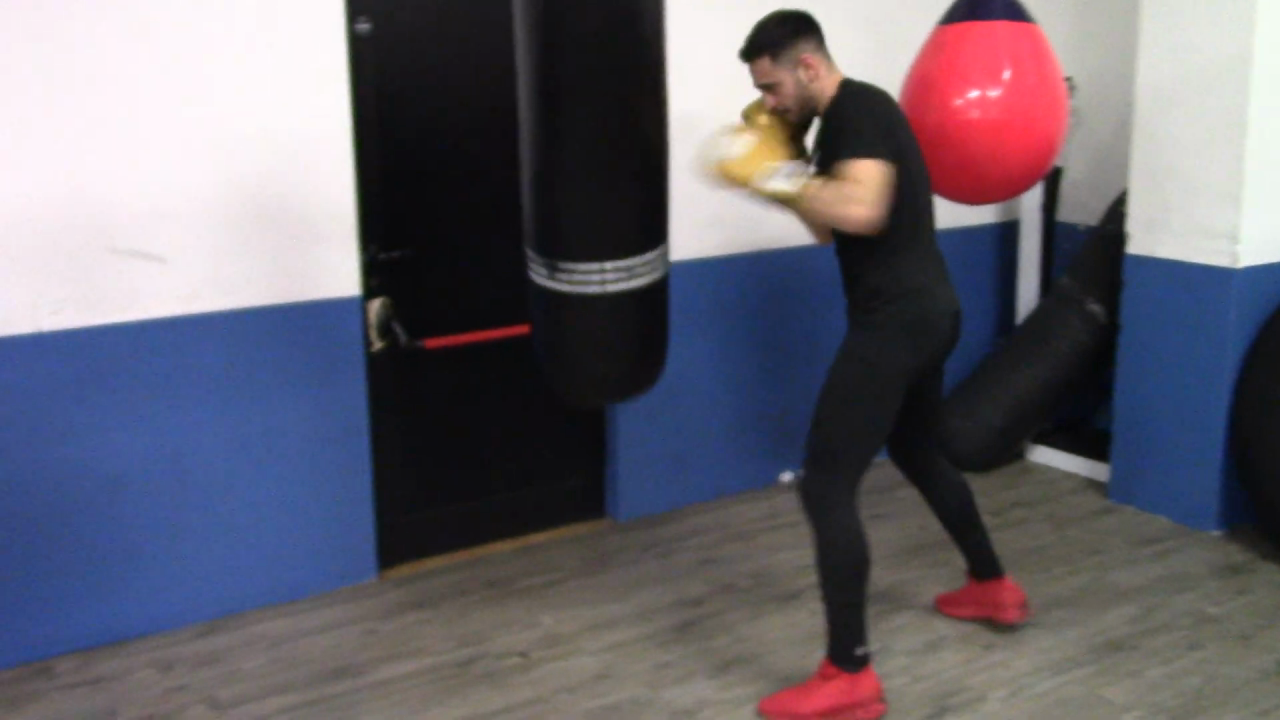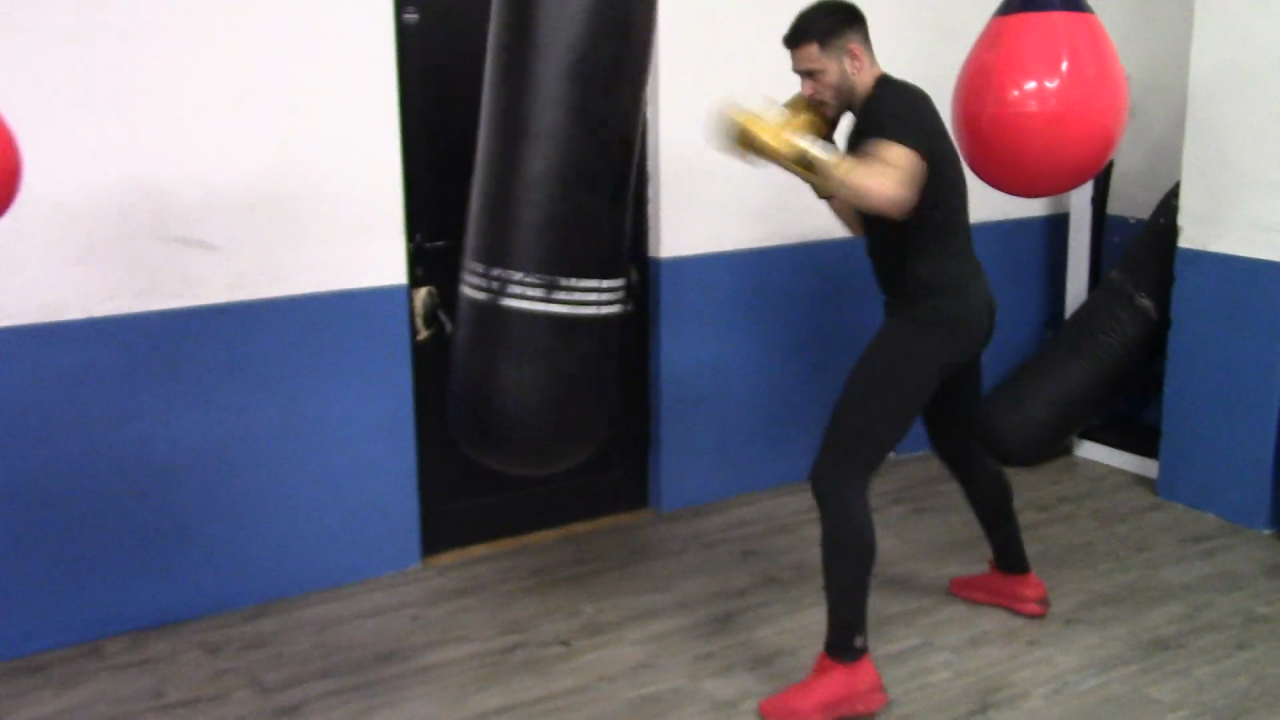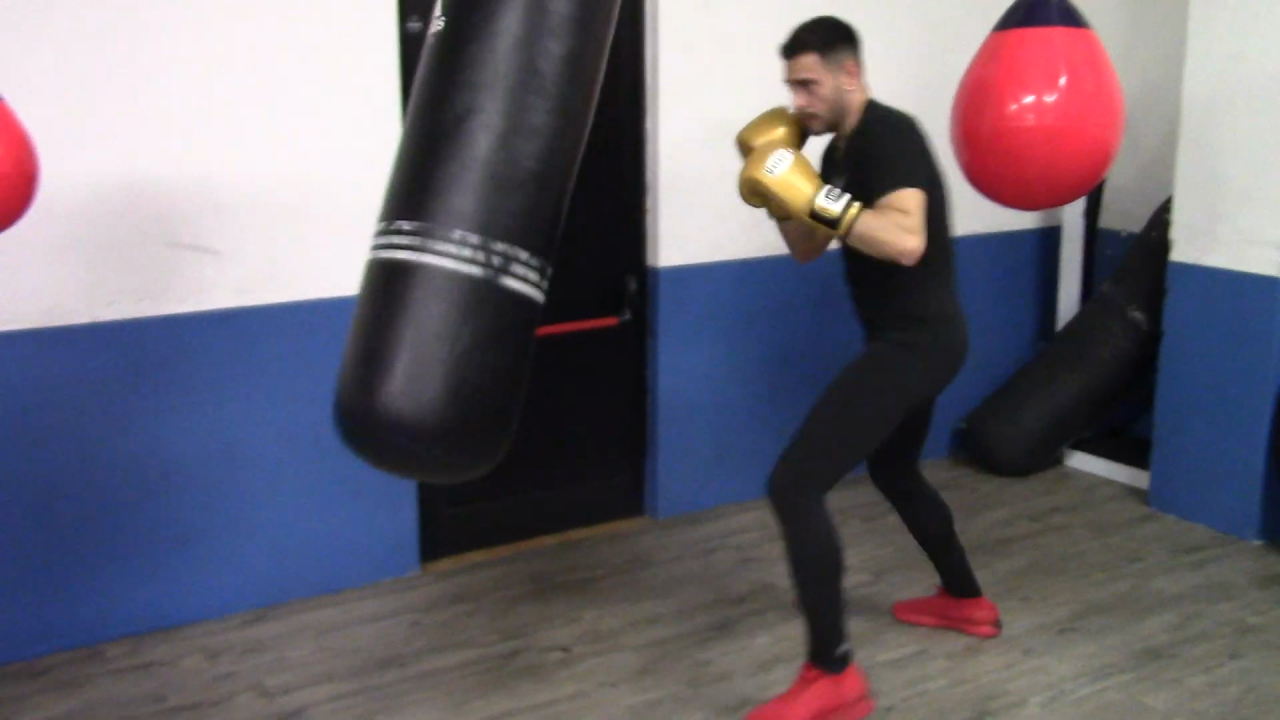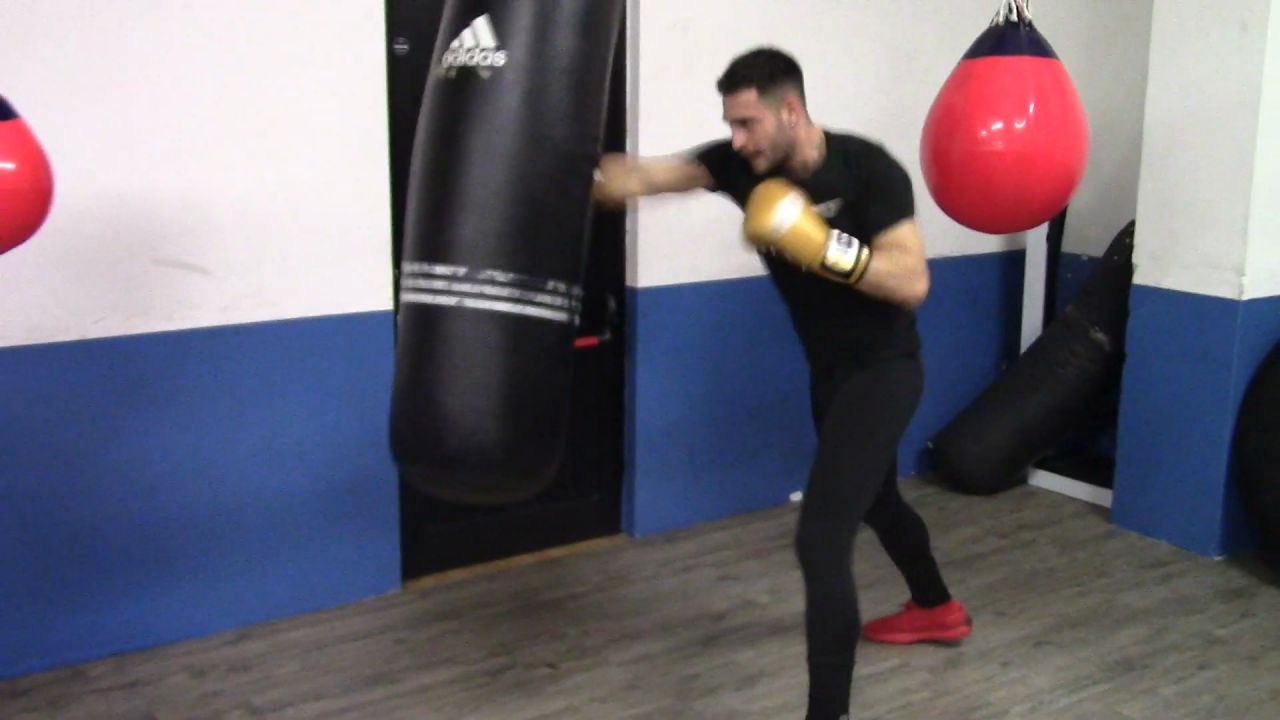
dt=0.4s
person 1, frame 1
left shoulder: (859, 114)
right shoulder: (858, 112)
left elbow: (859, 214)
right elbow: (832, 224)
left wrist: (773, 178)
right wrist: (783, 156)
left hip: (896, 321)
right hip: (930, 312)
left knee: (826, 488)
right knee: (919, 455)
right ankle: (994, 587)
person 1, frame 2
left shoulder: (894, 108)
right shoulder: (878, 116)
left elbow: (888, 195)
right elbow: (867, 220)
left wrist: (796, 146)
right wrist: (809, 159)
left hip: (934, 320)
right hip: (962, 309)
left knee: (836, 475)
right knee: (957, 445)
right ankle: (1015, 576)
person 1, frame 3
left shoulder: (887, 137)
right shoulder: (841, 151)
left elbow: (906, 244)
right elbow: (807, 246)
left wrist: (814, 196)
right wrist: (781, 190)
left hip: (912, 340)
right hip: (926, 335)
left knee: (792, 486)
right knee: (891, 469)
right ankle: (966, 600)
person 1, frame 4
left shoulder: (871, 168)
right shoulder: (745, 162)
left elbow: (912, 285)
right elbow: (643, 177)
left wrist: (830, 247)
left hip: (880, 370)
right hip: (833, 368)
left knee: (821, 541)
right knee: (872, 494)
right ankle: (939, 608)
